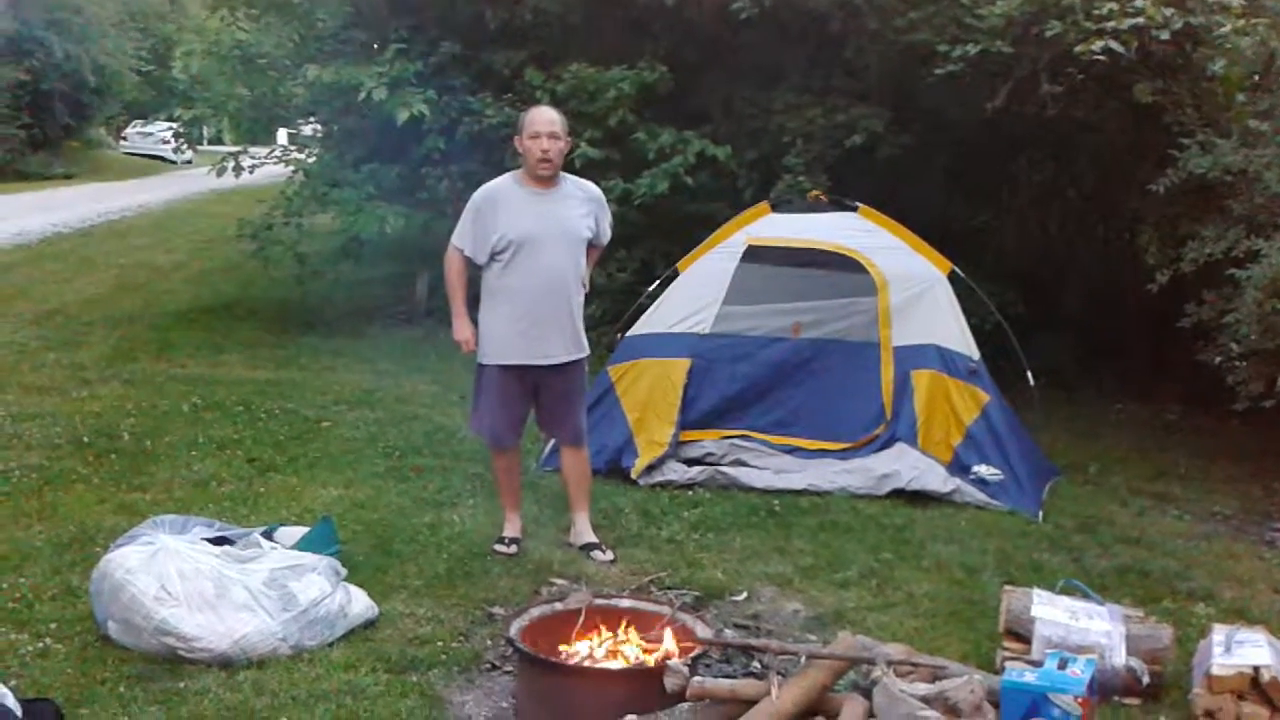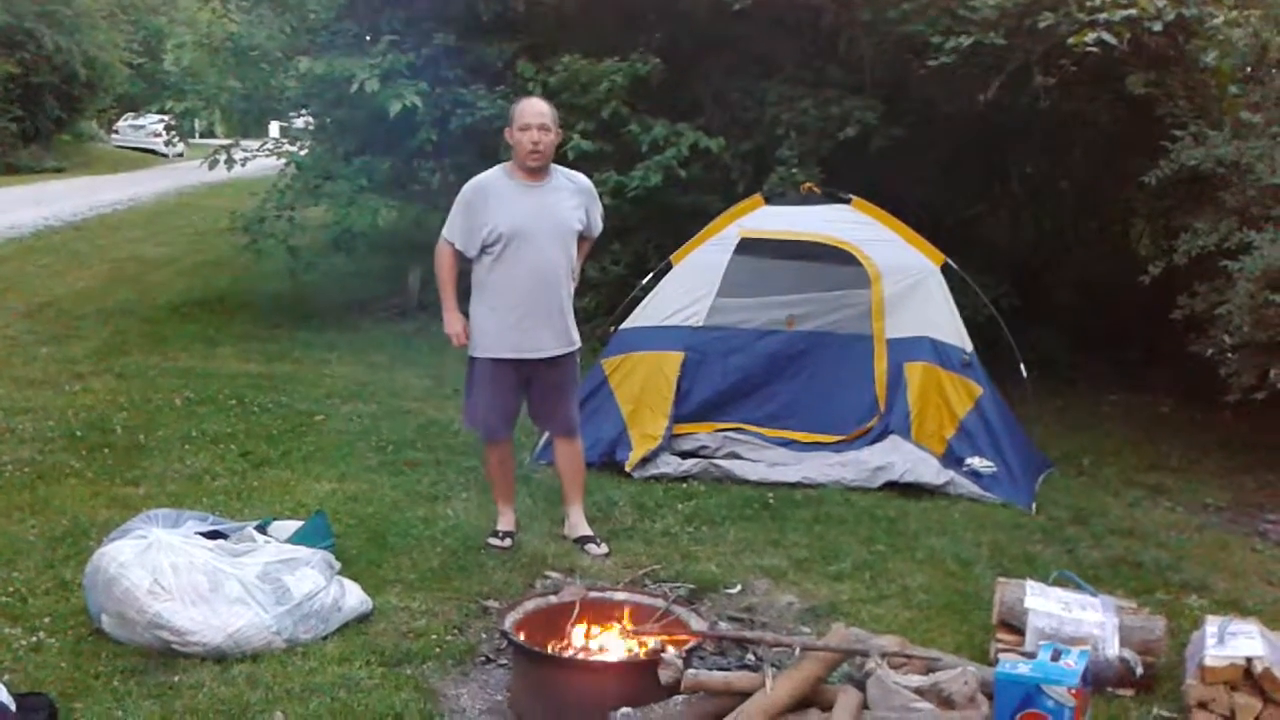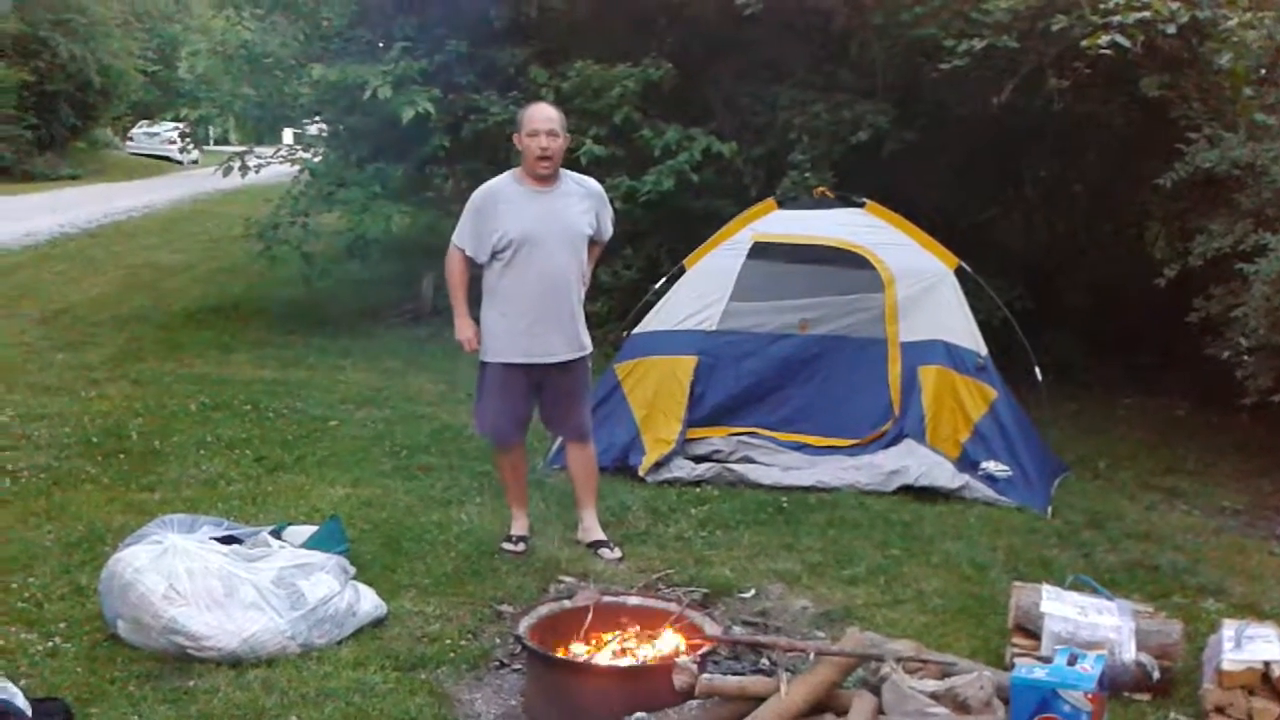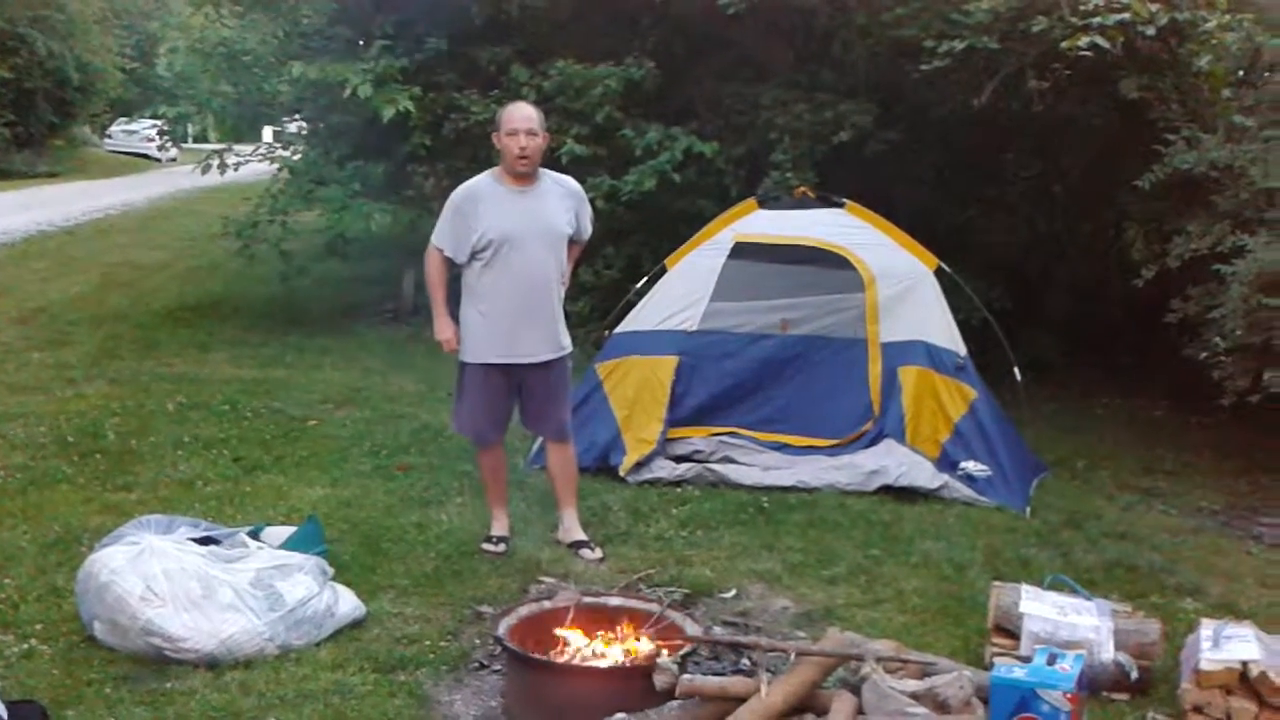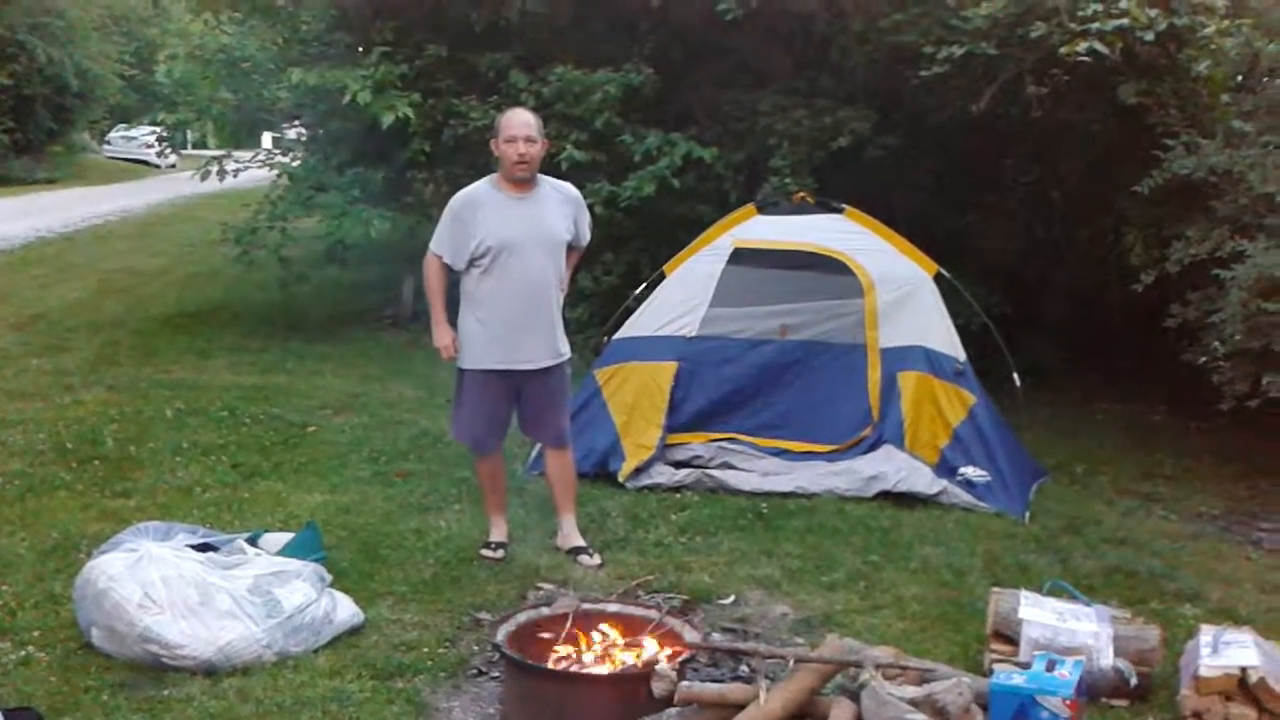
dt=0.3s
person 1, frame 1
left shoulder: (588, 196)
right shoulder: (491, 197)
right elbow: (456, 256)
right wrist: (460, 318)
left hip: (566, 345)
right hip: (504, 347)
left knee: (572, 436)
right knee: (503, 439)
left ankle: (581, 526)
right ankle: (511, 522)
person 1, frame 2
left shoulder: (579, 188)
right shoulder: (481, 190)
right elbow: (446, 249)
right wrist: (451, 311)
left hip: (557, 338)
right hip: (495, 341)
left knee: (566, 428)
right knee: (495, 431)
left ankle: (576, 519)
right ankle: (505, 516)
person 1, frame 3
left shoulder: (588, 192)
right shoulder: (491, 196)
right elbow: (457, 256)
right wrist: (462, 317)
left hip: (569, 343)
right hip: (507, 346)
left knee: (578, 433)
right knee: (508, 437)
left ankle: (589, 524)
right ankle: (519, 520)
person 1, frame 4
left shoulder: (567, 191)
right shoulder: (470, 196)
right elbow: (436, 255)
right wrist: (441, 317)
left hip: (548, 342)
right hip: (486, 345)
left knee: (558, 432)
right knee: (487, 436)
left ankle: (570, 523)
right ankle: (499, 520)
person 1, frame 5
left shoulder: (566, 198)
right shoulder: (469, 202)
right elbow: (435, 262)
right wrist: (439, 324)
left hip: (548, 349)
right hip: (485, 352)
left knee: (557, 439)
right knee: (486, 443)
left ankle: (568, 529)
right ankle: (497, 526)
